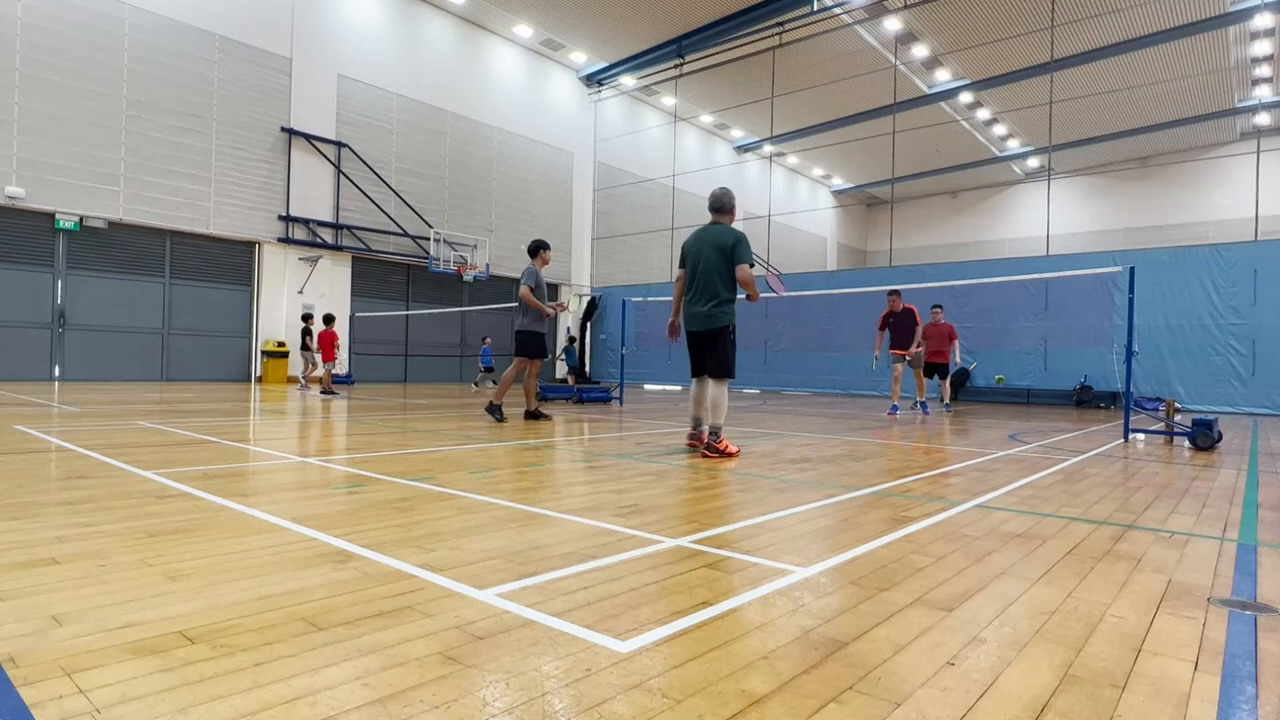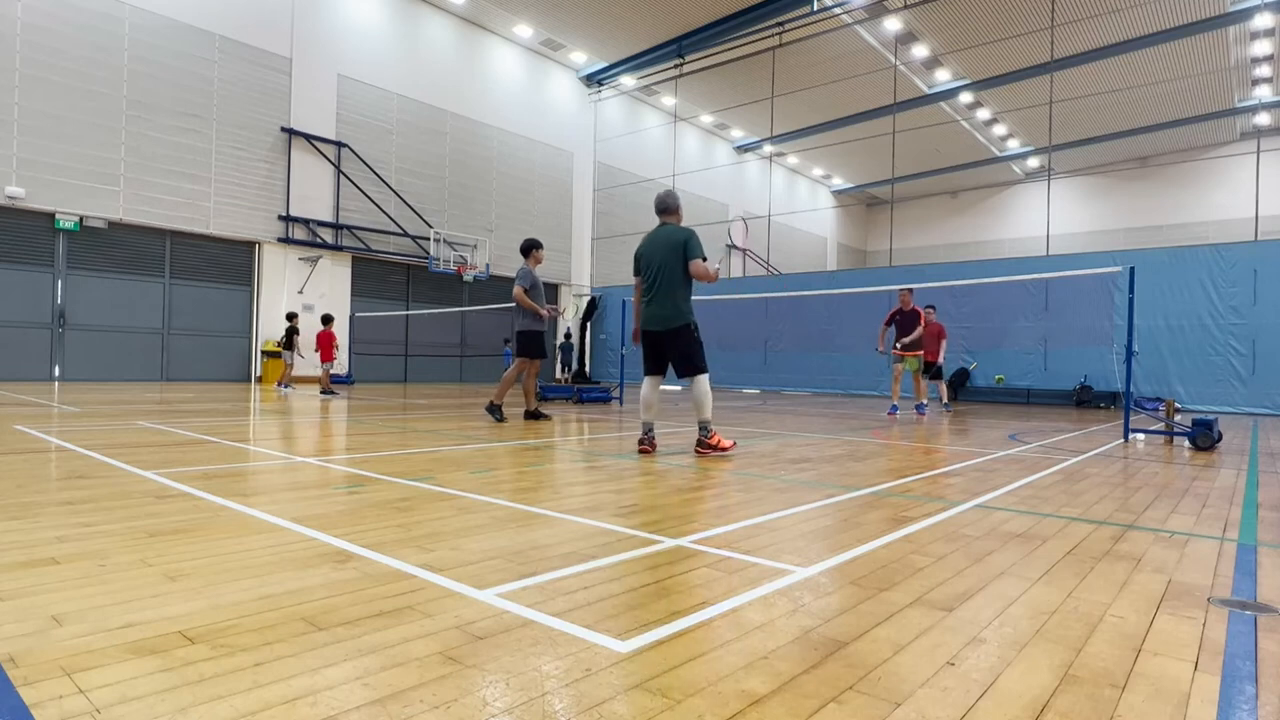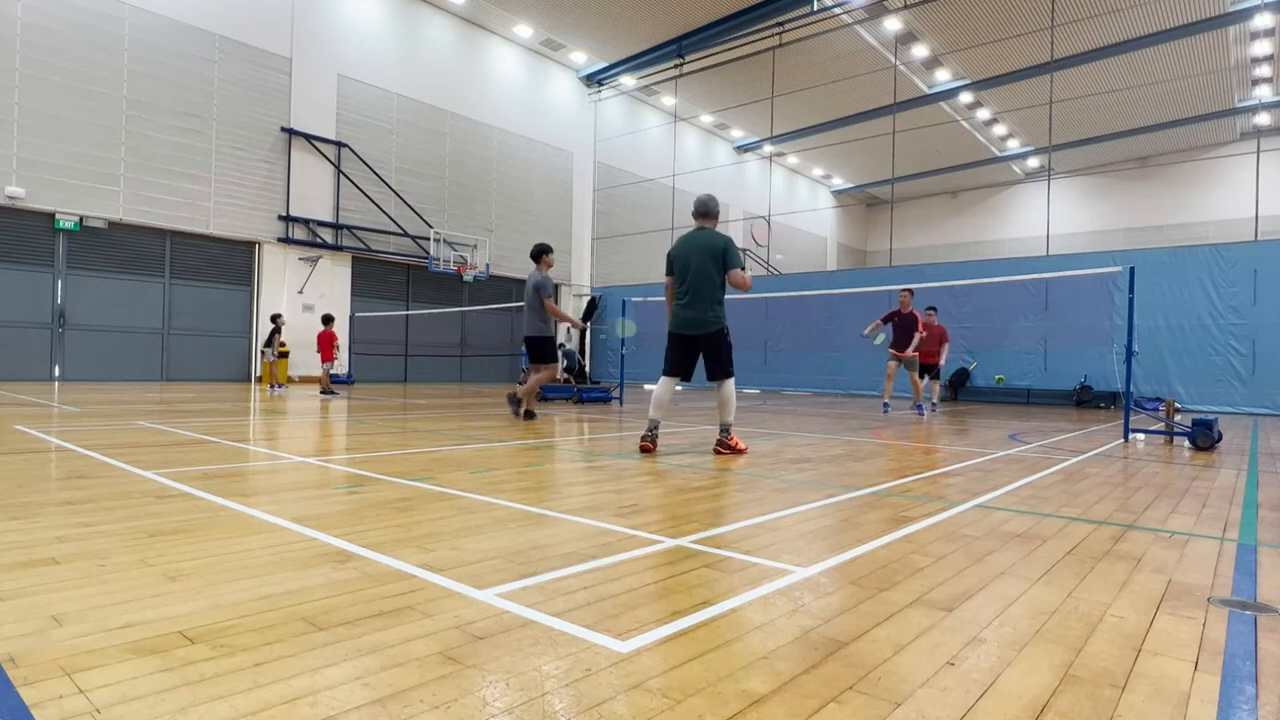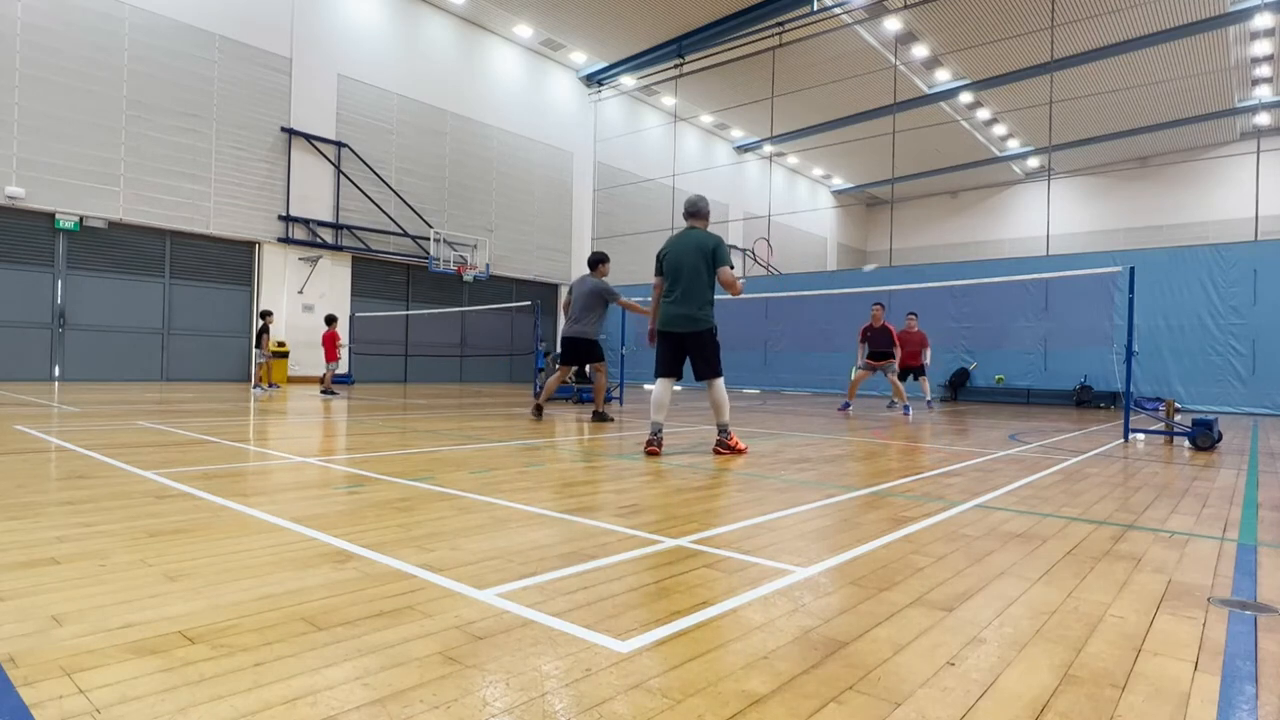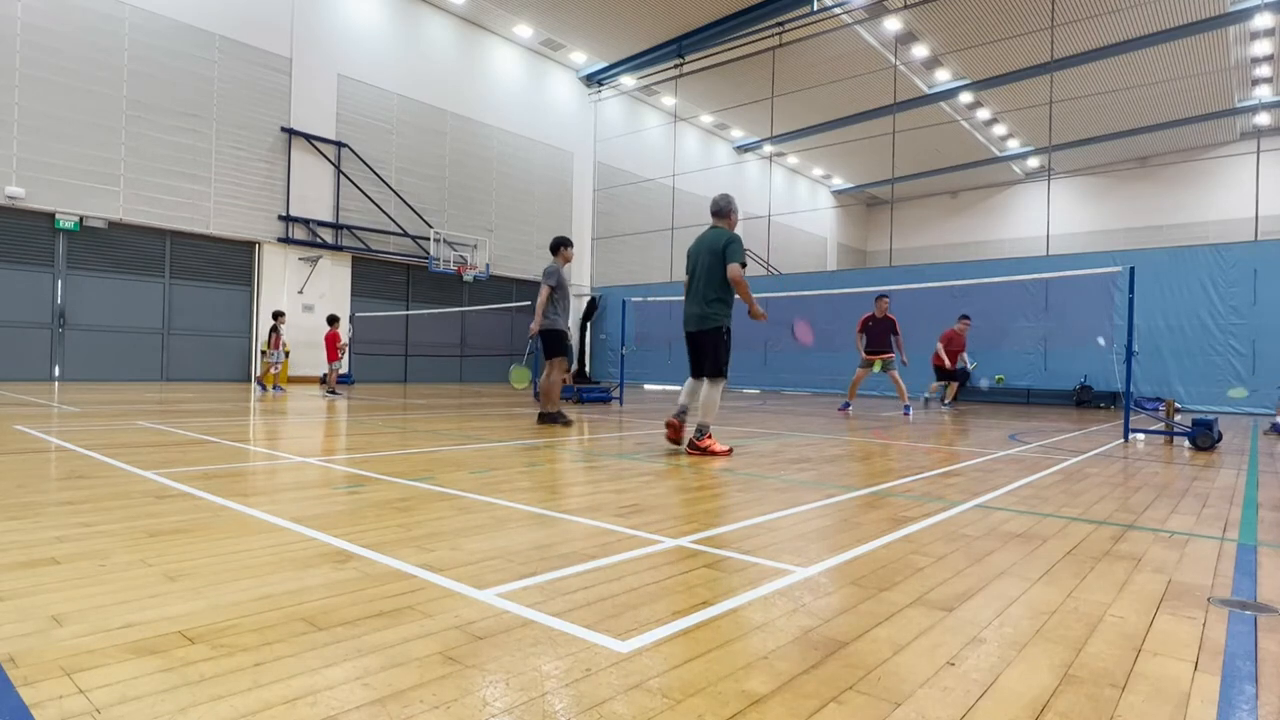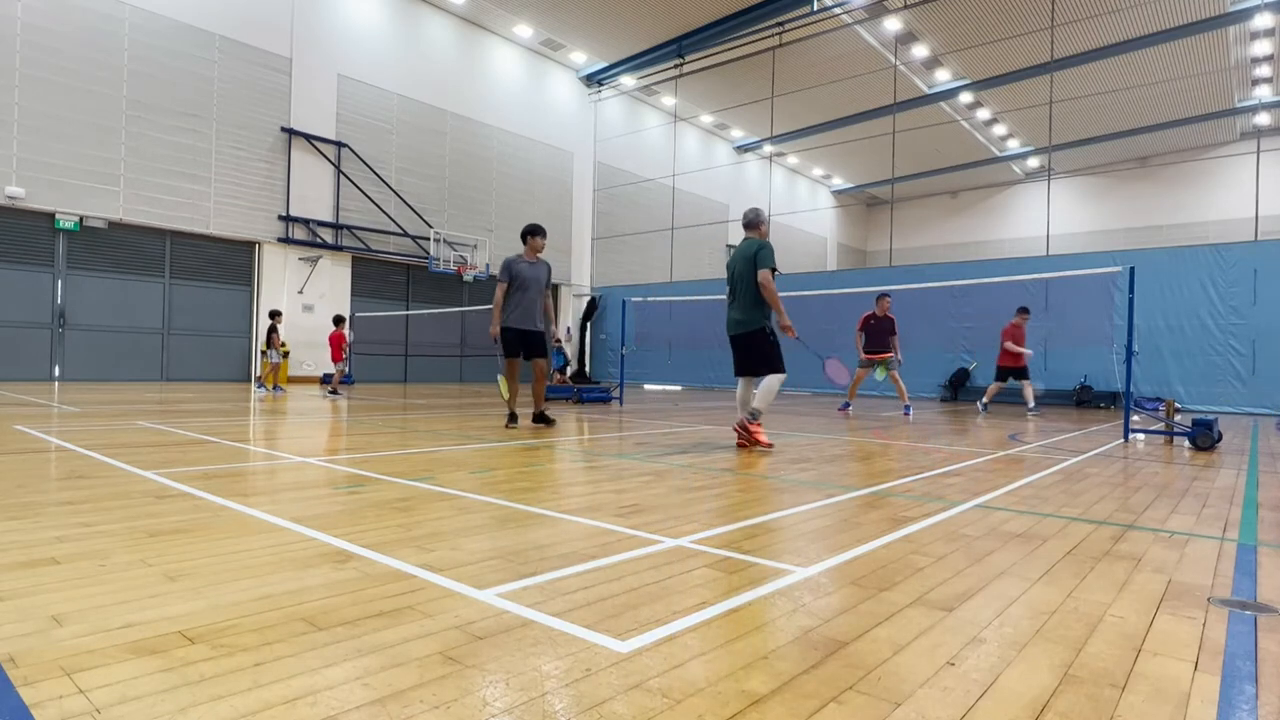
dt=0.7s
person 1, frame 1
left shoulder: (692, 239)
right shoulder: (736, 238)
left elbow: (680, 279)
right elbow: (743, 276)
left wrist: (675, 315)
right wrist: (753, 293)
left hip: (692, 319)
right hip: (719, 319)
left knee: (700, 377)
right knee: (719, 379)
left ankle: (696, 430)
right ankle: (714, 440)
person 1, frame 2
left shoulder: (644, 243)
right shoulder: (686, 236)
left elbow: (638, 286)
right elbow: (697, 271)
left wrist: (637, 322)
right wrist: (712, 274)
left hip: (650, 321)
right hip: (679, 319)
left knee: (652, 377)
right knee: (698, 374)
left ankle: (646, 436)
right ankle: (706, 436)
person 1, frame 3
left shoulder: (678, 245)
right shoulder: (724, 243)
left elbow: (669, 287)
right elbow: (736, 280)
left wrist: (673, 318)
right wrist: (747, 281)
left hip: (680, 324)
right hip: (712, 324)
left knee: (669, 377)
right knee: (724, 379)
left ankle: (650, 433)
right ankle: (725, 438)
person 1, frame 4
left shoulder: (668, 244)
right shoulder: (714, 242)
left elbow: (657, 287)
right elbow: (726, 279)
left wrist: (652, 322)
right wrist: (736, 288)
left hip: (667, 322)
right hip: (700, 322)
left knee: (665, 378)
right knee: (714, 378)
left ankle: (655, 436)
right ankle: (724, 437)
person 1, frame 5
left shoulder: (697, 242)
right shoulder: (731, 239)
right elbow: (734, 275)
right wrist: (752, 305)
left hip: (692, 319)
right hip: (715, 319)
left knee: (697, 376)
right knee: (714, 378)
left ankle: (679, 417)
right ankle: (700, 438)
person 1, frame 6
left shoulder: (734, 255)
right shoulder: (762, 247)
right elbow: (764, 281)
right wrist: (782, 315)
left hip: (734, 324)
right hip: (756, 323)
left knee: (745, 377)
right knee: (776, 373)
left ankle: (747, 431)
right ankle: (751, 421)
person 2, frame 1
left shoulder: (537, 273)
right shoulder: (531, 271)
right elbow: (524, 293)
left wrist: (551, 307)
right wrist: (546, 309)
left hip: (537, 329)
right hip: (528, 328)
left knee: (534, 369)
right knee: (519, 365)
left ankle: (531, 409)
right ankle: (495, 403)
person 2, frame 2
left shoulder: (531, 273)
right shoulder: (526, 271)
right elbow: (517, 294)
left wrist: (545, 308)
right wrist: (539, 310)
left hip: (536, 328)
right hip: (528, 328)
left knee: (533, 369)
right knee: (520, 365)
left ankle: (531, 409)
right ankle: (495, 403)
person 2, frame 3
left shoulder: (533, 277)
right shoulder: (545, 279)
right elbow: (549, 307)
left wrist: (561, 318)
right wrist: (571, 321)
left hip: (530, 332)
right hip: (542, 333)
left knee: (537, 370)
right knee: (549, 371)
left ankle: (528, 409)
right ankle: (518, 396)
person 2, frame 4
left shoulder: (578, 282)
right shoulder: (602, 286)
left elbow: (565, 305)
right elbow: (626, 304)
right wrist: (649, 312)
left hip: (568, 335)
right hip: (586, 337)
left knee: (562, 373)
right knee: (600, 370)
left ankle: (539, 404)
right ankle: (598, 411)
person 2, frame 5
left shoulder: (559, 272)
right shoulder: (553, 269)
right elbow: (543, 295)
left wrist: (565, 328)
right wrist: (536, 320)
left hip: (558, 328)
right hip: (552, 327)
left knee: (552, 369)
right knee: (561, 368)
left ankle: (545, 412)
right ankle: (554, 411)
person 2, frame 6
left shoulder: (545, 267)
right shoulder: (511, 263)
left elbow: (547, 298)
right elbow: (499, 294)
left wrist: (552, 323)
right wrist: (495, 322)
left hip: (537, 327)
right hip: (512, 326)
left knee: (542, 369)
right knee: (512, 370)
left ankle: (539, 412)
right ankle: (512, 413)
